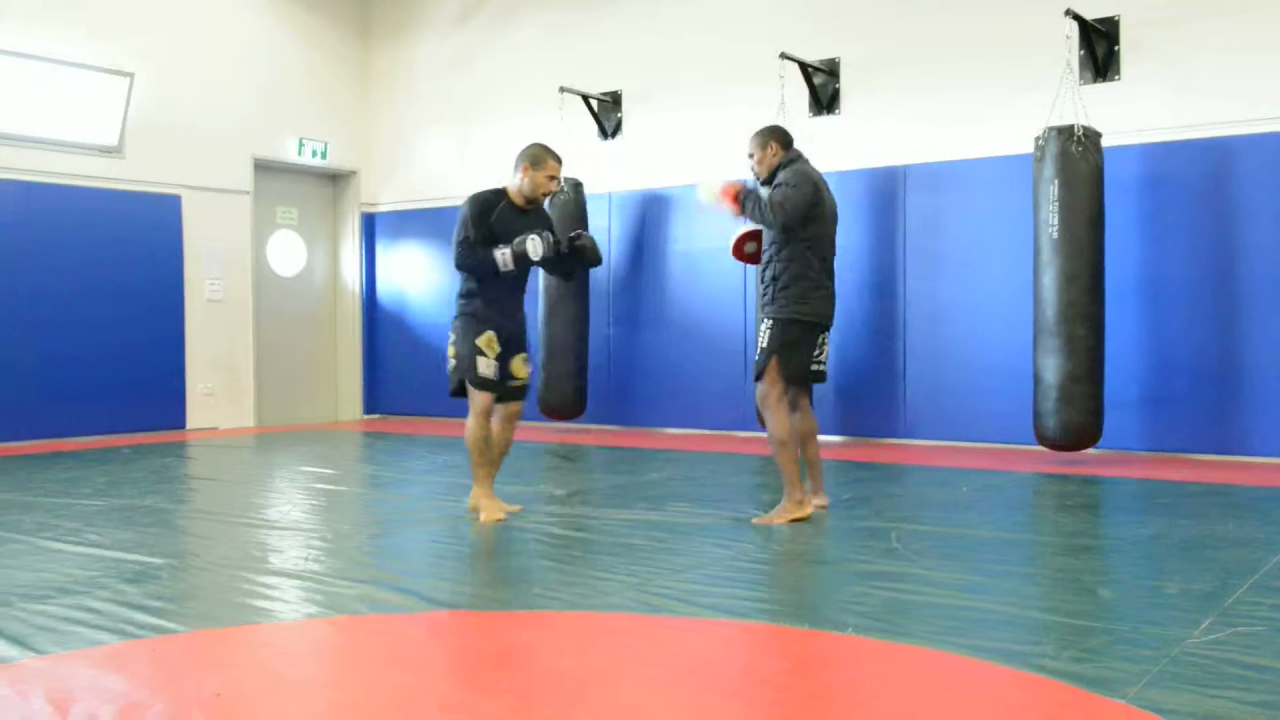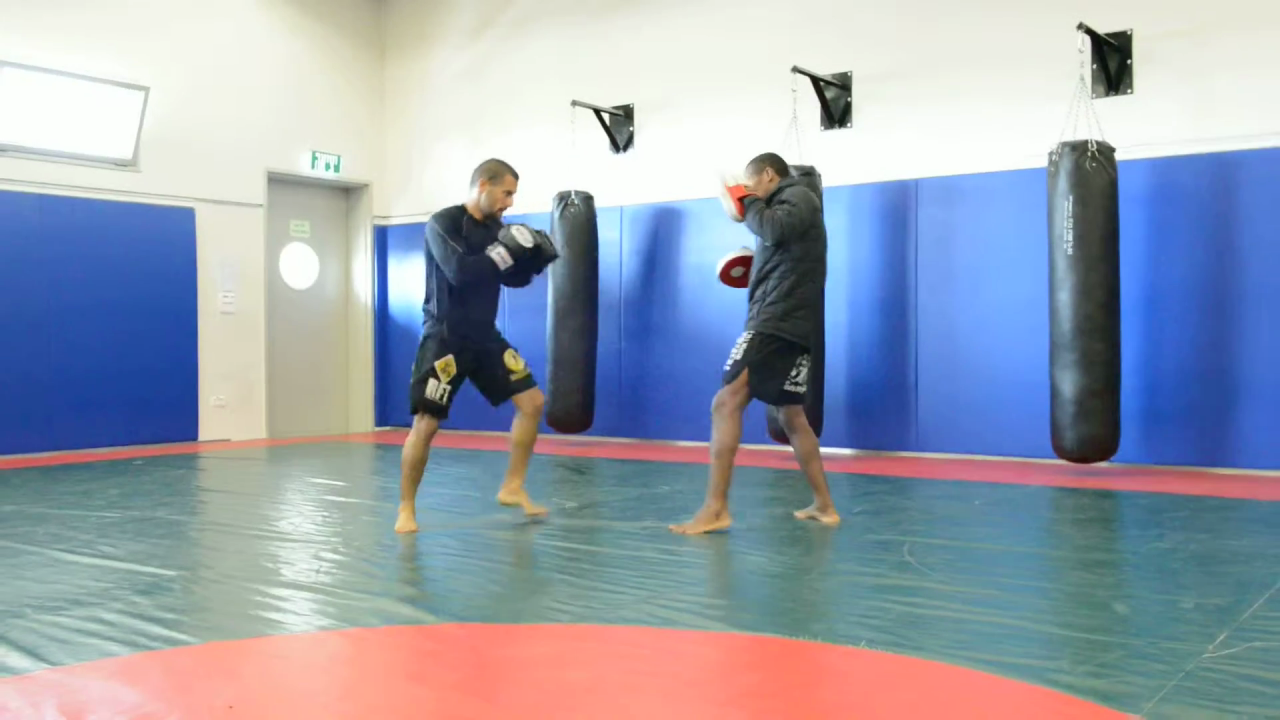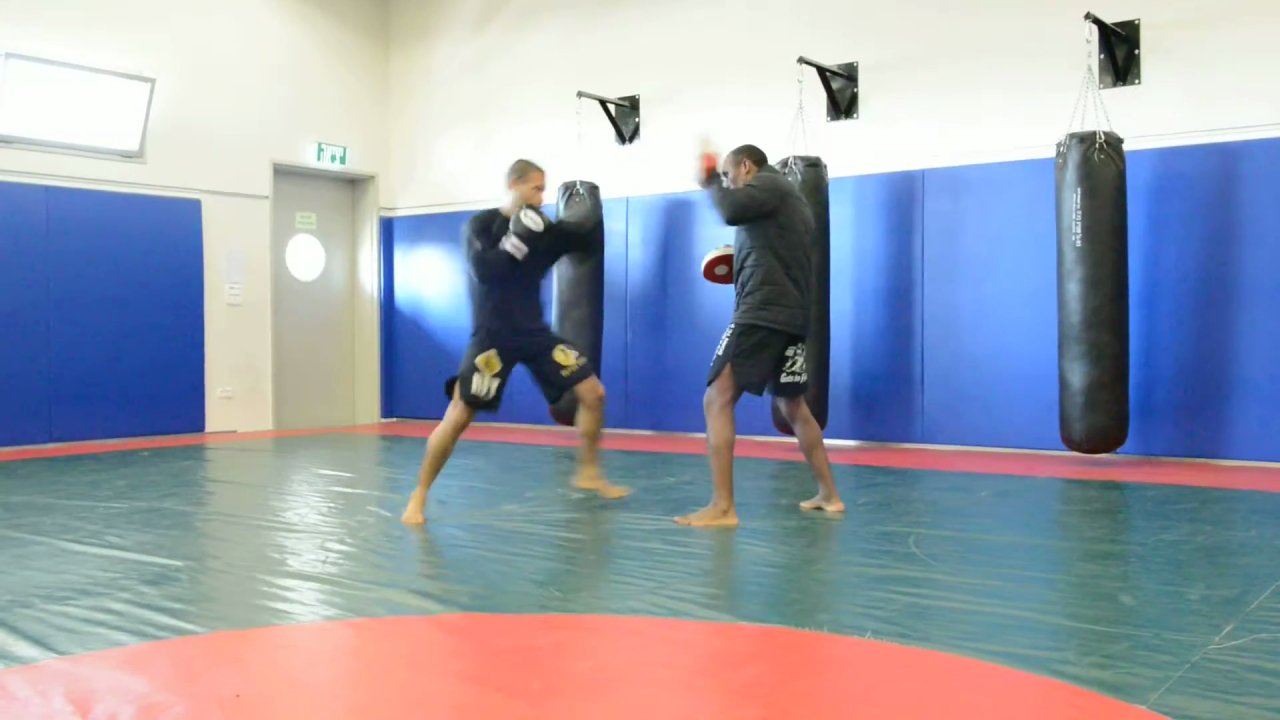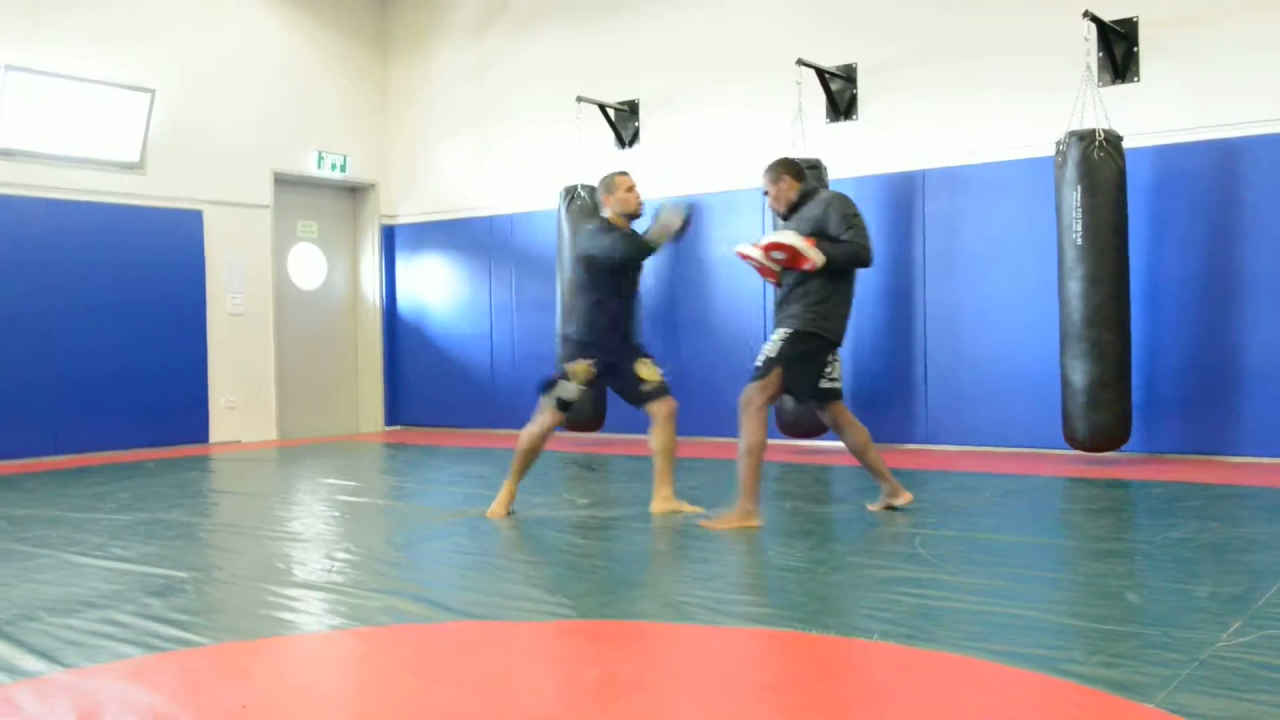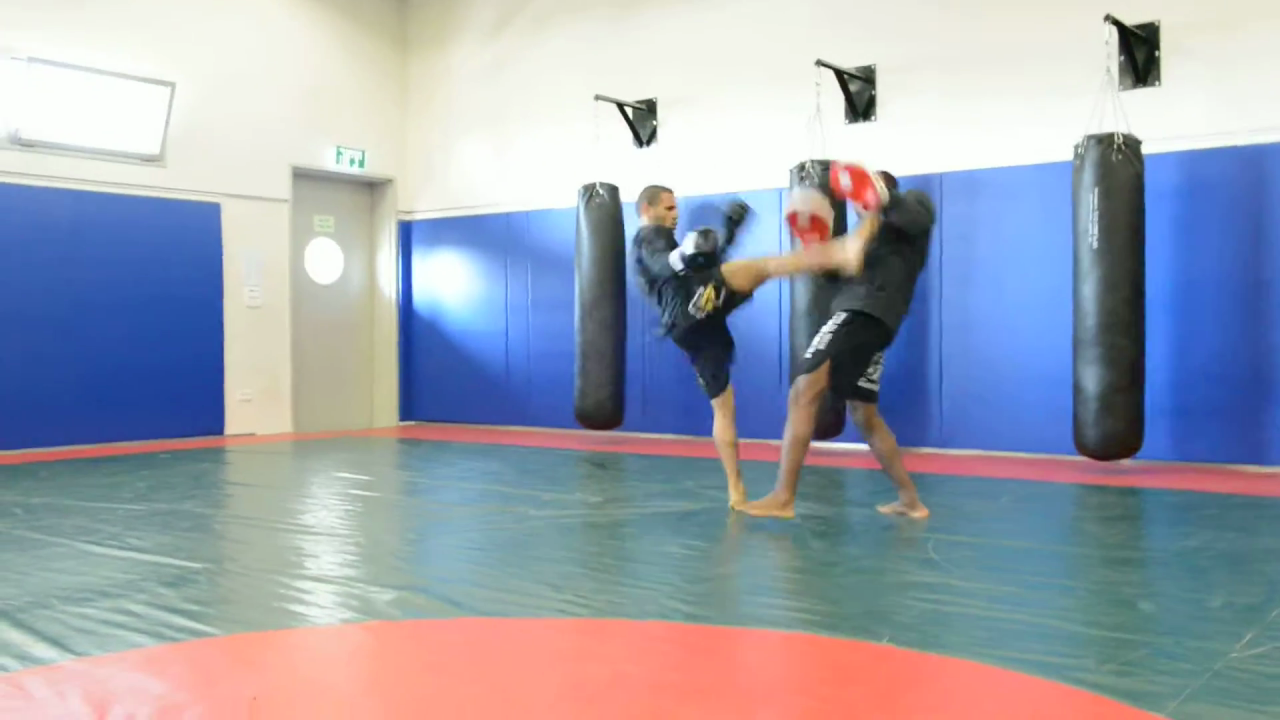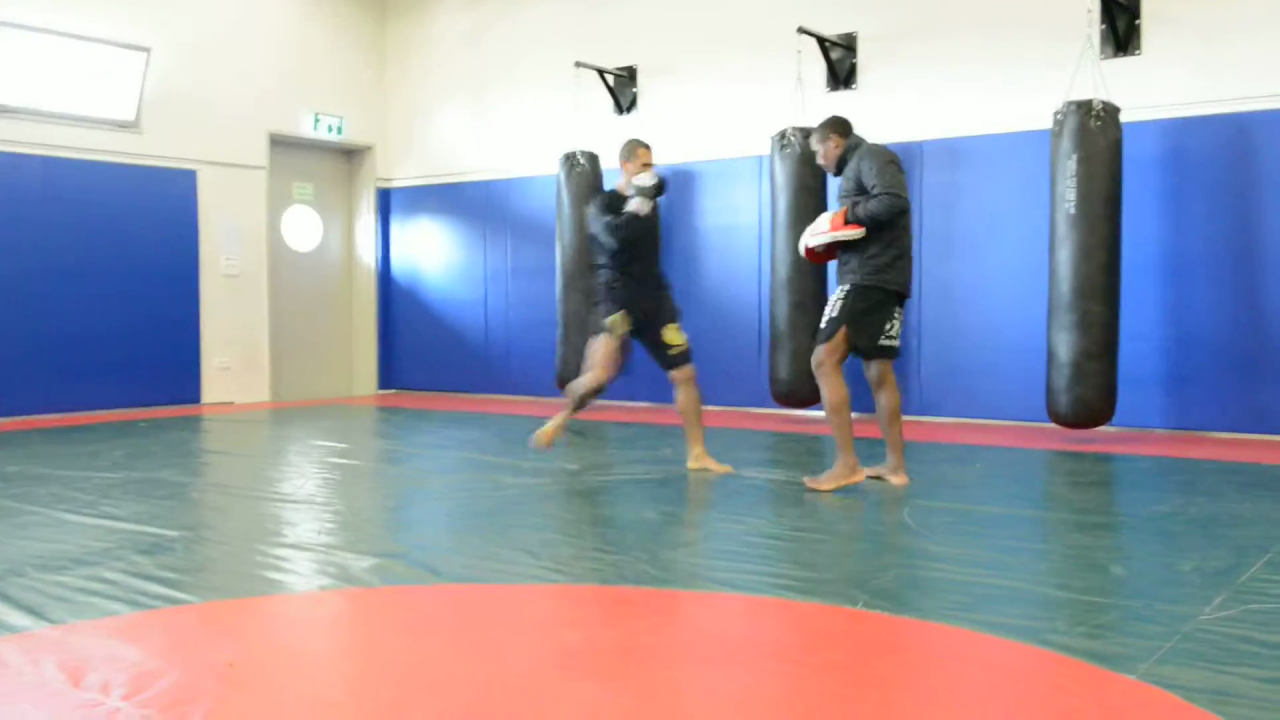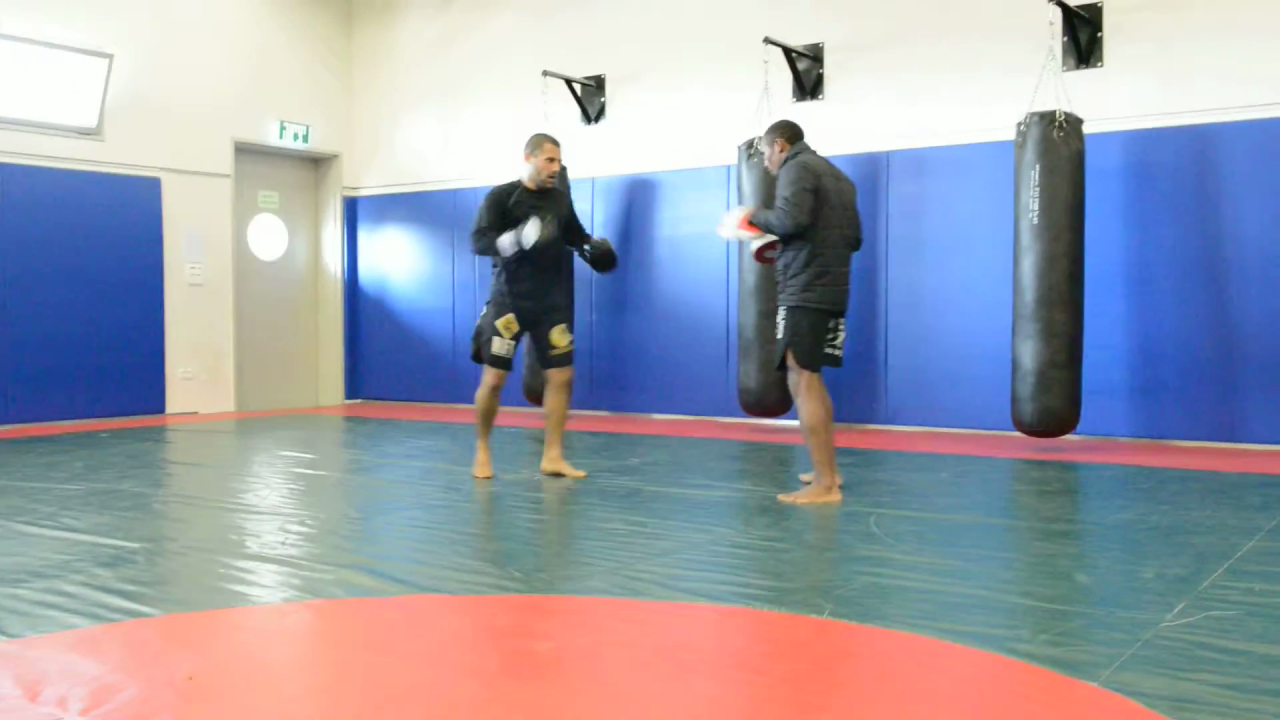
dt=0.4s
person 1, frame 1
left shoulder: (797, 177)
right shoulder: (805, 180)
left elbow: (779, 217)
left wrist: (741, 198)
right wrist: (764, 245)
left hip: (793, 305)
right hip: (810, 305)
left knee: (769, 394)
right knee: (795, 396)
left ankle: (796, 498)
right ankle: (815, 487)
person 1, frame 2
left shoulder: (799, 197)
right shoulder: (790, 204)
left elbow: (775, 231)
left wrist: (748, 205)
right wrist: (755, 272)
left hip: (776, 323)
right hip: (793, 326)
left knee: (726, 403)
right knee: (791, 415)
left ankle: (715, 510)
right ankle: (824, 505)
person 1, frame 3
left shoulder: (770, 185)
right shoulder: (789, 198)
left elbow: (730, 210)
left wrist: (712, 179)
right wrist: (740, 264)
left hip: (760, 315)
right hip: (791, 317)
left knee: (717, 400)
right knee: (793, 404)
left ankle: (722, 507)
right ankle: (829, 493)
person 1, frame 4
left shoulder: (833, 204)
right shoulder: (797, 221)
left elbow: (861, 254)
left wrist: (816, 253)
right wrist: (778, 266)
left hip: (809, 324)
right hip: (804, 324)
left knee: (753, 400)
right knee: (834, 412)
left ankle: (746, 507)
right ankle: (893, 489)
person 1, frame 5
left shoulder: (911, 200)
right shoulder: (876, 225)
left elbow: (917, 221)
right elbow: (846, 272)
left hip: (863, 313)
right hip: (864, 316)
left knee: (803, 393)
right knee: (865, 414)
left ankle: (783, 496)
right ankle: (910, 499)
person 1, frame 6
left shoulder: (871, 157)
right shoulder: (860, 167)
left elbow: (895, 202)
left wrist: (850, 213)
right wrist: (840, 241)
left hip: (868, 279)
right hip: (885, 281)
left knee: (825, 360)
right knee: (879, 372)
left ankle: (847, 463)
right ankle: (896, 465)
person 1, frame 7
left shoulder: (797, 169)
right shoulder: (837, 176)
left elbow: (792, 220)
right elbow: (854, 239)
left wrist: (757, 216)
left hip: (805, 293)
right hip: (831, 291)
left knee: (802, 382)
right knee: (809, 377)
left ankle: (826, 484)
right ankle: (827, 469)
person 2, frame 1
left shoulder: (539, 216)
right shoulder: (480, 205)
left elbow: (556, 264)
right elbow: (463, 258)
left wrist: (577, 251)
right wrist: (515, 253)
left hip: (511, 320)
right hip: (477, 318)
left knee: (510, 410)
right knee: (482, 403)
left ankle: (485, 490)
right ankle: (481, 492)
person 2, frame 2
left shoulder: (495, 227)
right shoulder: (443, 223)
left elbow: (515, 278)
right elbow: (460, 272)
left wrist: (537, 256)
right wrist: (505, 249)
left hip: (486, 337)
right hip: (445, 338)
left knee: (532, 402)
right knee: (426, 425)
left ankle: (513, 488)
right ankle: (406, 509)
person 2, frame 3
left shoulder: (538, 226)
right shoulder: (481, 225)
left elbow: (576, 244)
right elbow: (485, 270)
right wrist: (518, 236)
left hip: (534, 332)
right hip: (492, 336)
left knee: (594, 394)
right knee: (457, 416)
left ankle: (589, 474)
right ankle: (419, 497)
person 2, frame 4
left shoulder: (630, 240)
right shoulder: (598, 233)
right elbow: (624, 249)
right wrist: (666, 227)
left hip: (621, 345)
right hip: (586, 344)
left knee: (665, 409)
right knee: (547, 422)
left ankle: (664, 497)
right ankle: (508, 491)
person 2, frame 5
left shoulder: (649, 244)
right shoulder: (649, 235)
left elbow: (704, 261)
right elbow: (665, 267)
left wrist: (729, 227)
right wrist: (686, 252)
left hip: (685, 327)
right hip: (696, 304)
left knee: (723, 409)
right knee: (764, 265)
left ankle: (736, 491)
right ankle: (842, 256)
person 2, frame 6
left shoulder: (646, 205)
right shoulder: (604, 205)
right elbow: (620, 239)
right wrist: (642, 197)
left hip: (652, 300)
right hip: (617, 299)
left knee: (685, 375)
right knee: (602, 374)
left ankle: (698, 454)
right ankle: (561, 420)
person 2, frame 7
left shoulder: (559, 198)
right shoulder: (500, 197)
left elbow: (575, 234)
right elbow: (480, 243)
left wrist: (594, 248)
right wrist: (520, 238)
left hip: (551, 302)
right hip: (510, 301)
left knee: (561, 377)
right knee: (493, 378)
left ankle: (553, 457)
right ankle: (483, 452)
